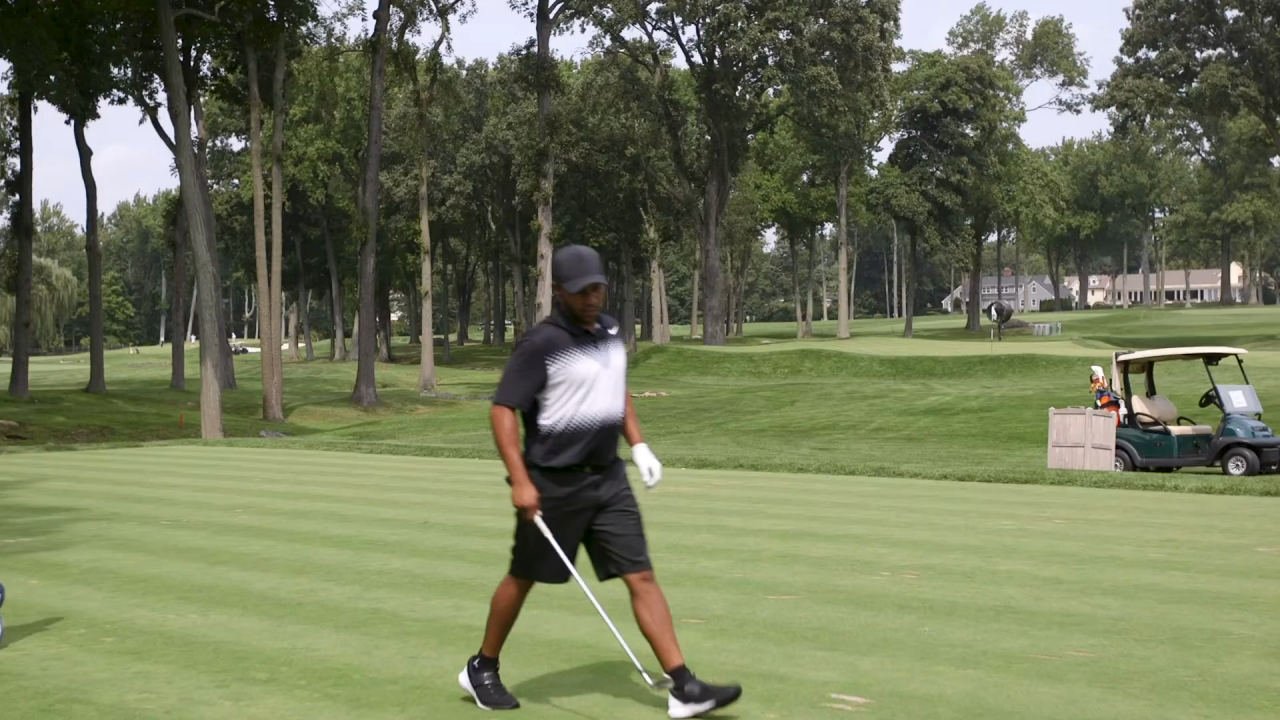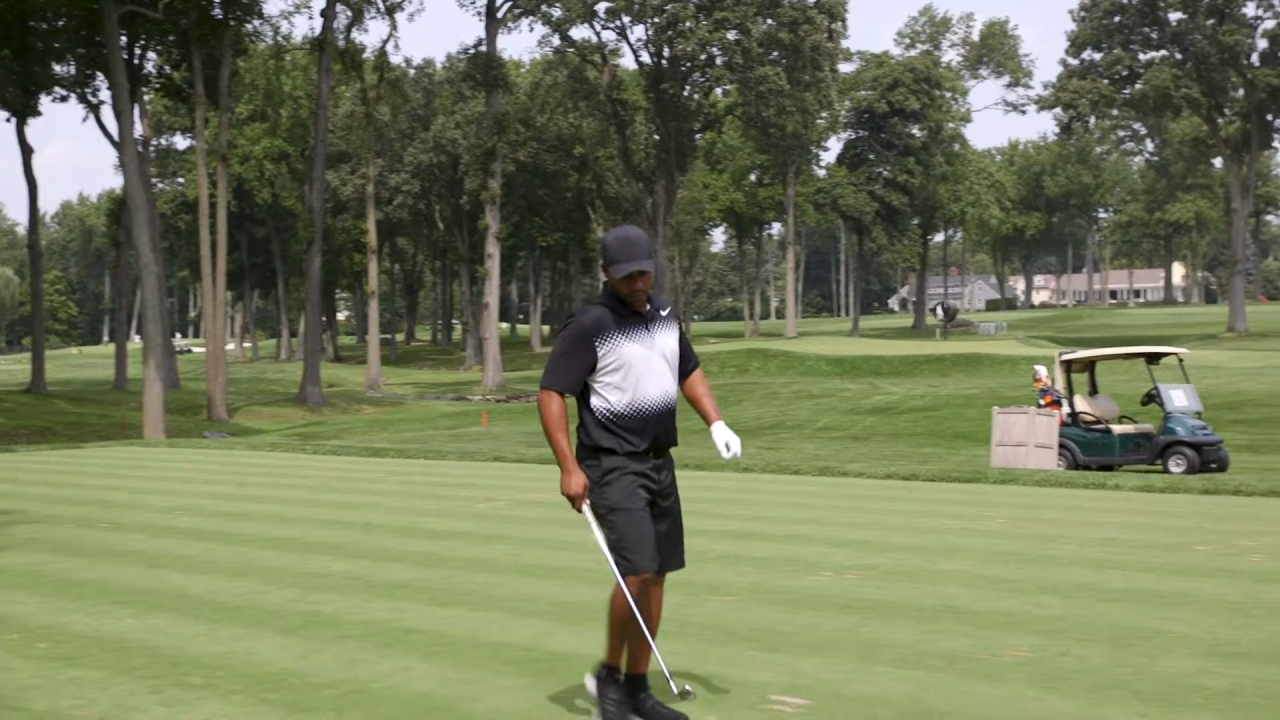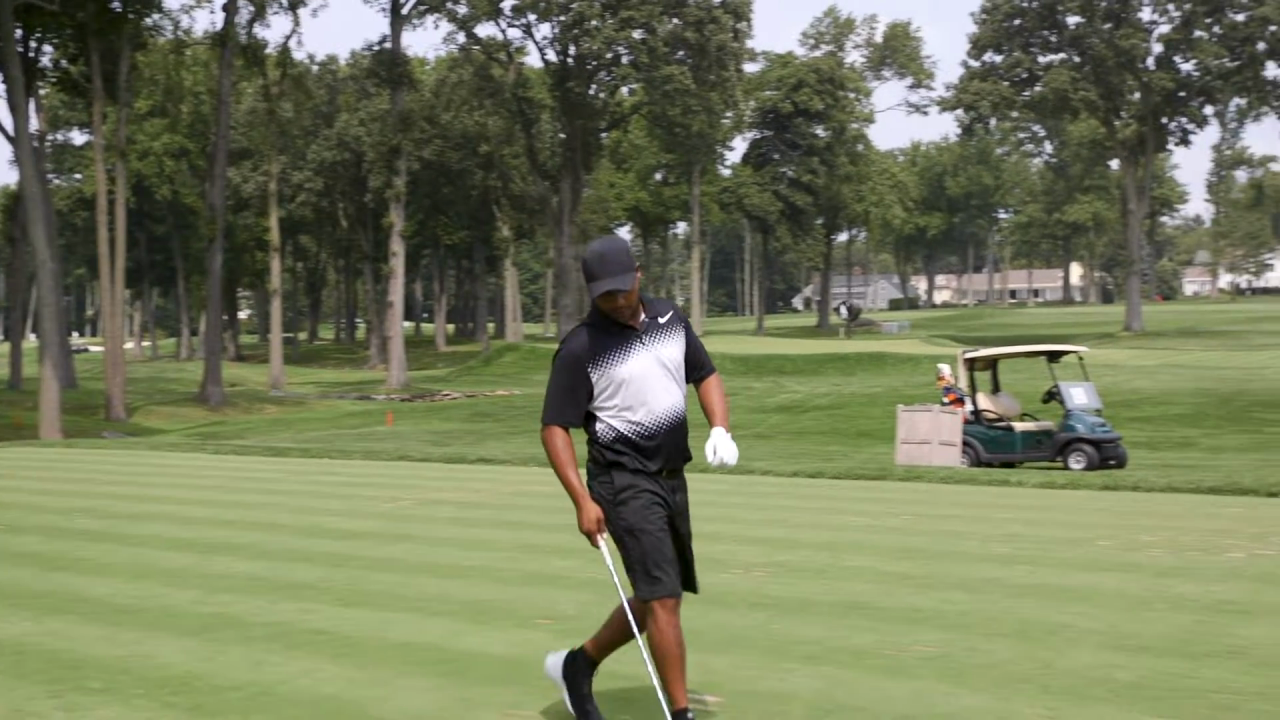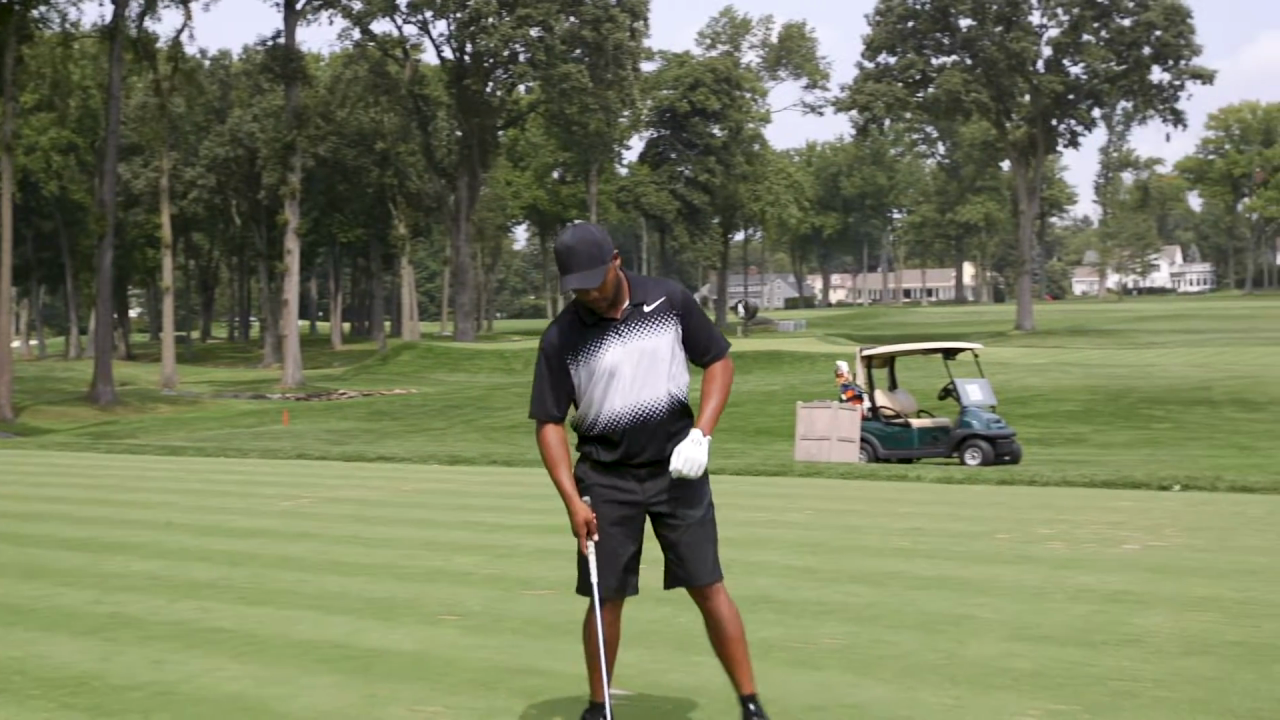
dt=0.7s
person 1, frame 1
left shoulder: (611, 331)
right shoulder: (540, 343)
right elbow: (503, 410)
left wrist: (639, 445)
right wrist: (520, 480)
left hip: (608, 478)
right hip: (556, 483)
left knee: (642, 577)
right knee: (525, 577)
right ankle: (482, 667)
person 1, frame 2
left shoulder: (665, 314)
right shoulder: (589, 324)
left elbow: (689, 373)
right elbow: (550, 394)
left wrist: (716, 423)
right wrist: (569, 467)
left hip: (659, 462)
right hip: (612, 466)
left knee: (655, 576)
right knee: (637, 572)
right ankle: (609, 674)
person 1, frame 3
left shoulder: (670, 316)
right shoulder: (580, 348)
left elbow: (706, 376)
right elbow: (555, 427)
left wrist: (720, 430)
right wrist: (582, 500)
left hip: (673, 477)
right hip: (625, 483)
left knee: (659, 596)
right knee: (662, 597)
left ankle: (575, 666)
person 1, frame 4
left shoulder: (670, 300)
right shoulder: (560, 338)
left elbow: (718, 361)
right elbow: (549, 423)
left wrist: (700, 435)
right wrist: (572, 500)
left hip: (676, 468)
right hip: (606, 477)
left knee: (706, 586)
right knee: (607, 598)
